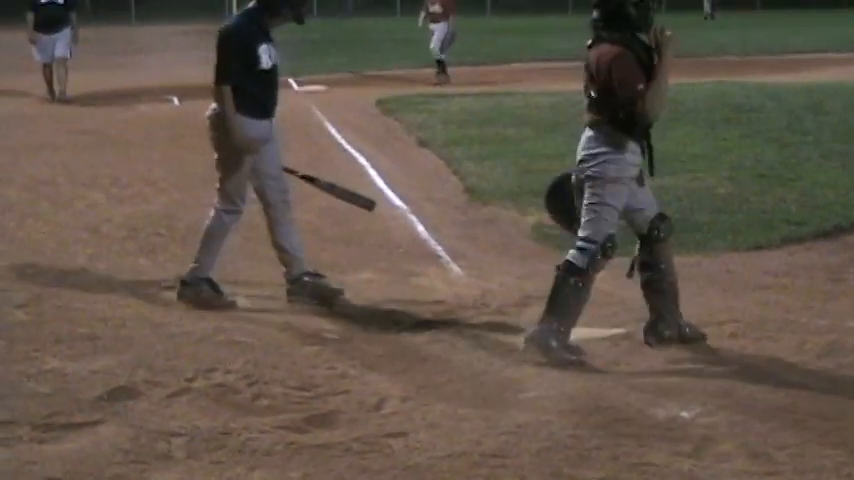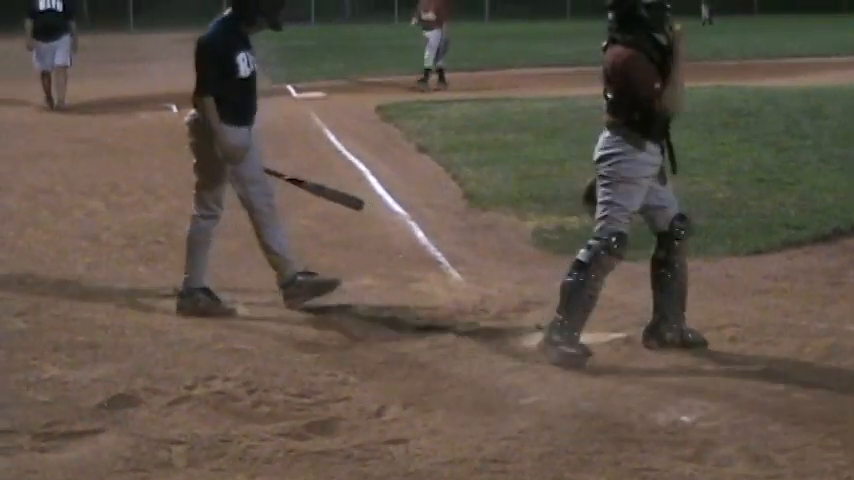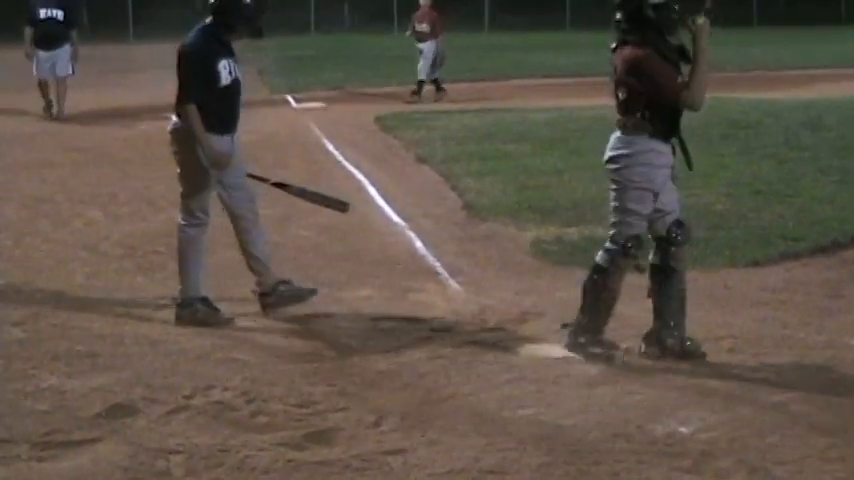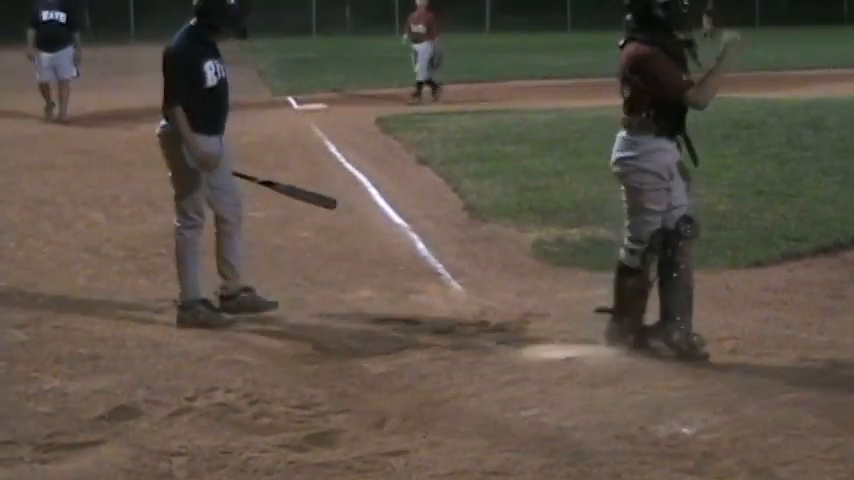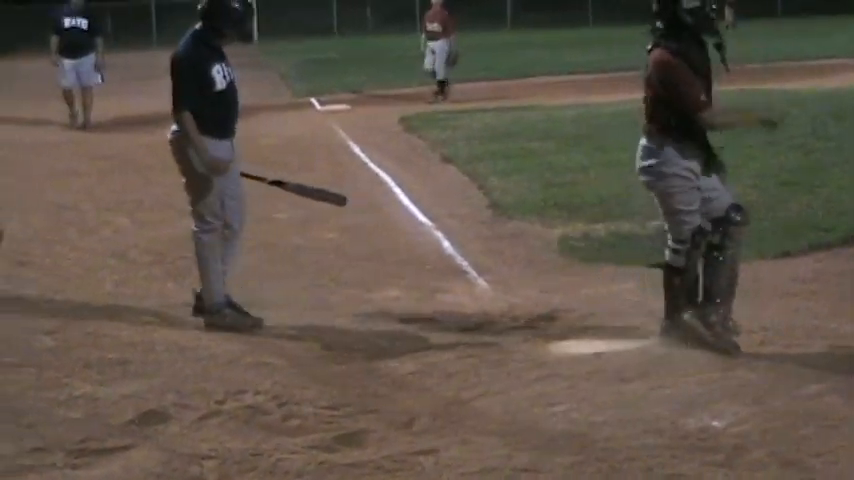
dt=0.1s
person 1, frame 1
left shoulder: (613, 49)
right shoulder: (617, 55)
right elbow: (649, 111)
left wrist: (581, 167)
right wrist: (665, 58)
left hip: (623, 153)
right hip: (611, 154)
left knee: (656, 231)
right knee: (593, 245)
left ankle: (665, 323)
right ankle: (550, 334)
person 1, frame 2
left shoulder: (639, 48)
right shoulder: (630, 55)
right elbow: (668, 107)
right wrist: (679, 55)
left hip: (645, 154)
right hip: (628, 154)
left knee: (674, 230)
right knee: (606, 243)
left ankle: (667, 325)
right ankle: (562, 331)
person 1, frame 3
left shoulder: (647, 49)
right shoulder: (641, 55)
right elbow: (692, 100)
right wrist: (702, 48)
left hip: (654, 153)
right hip: (636, 153)
left knee: (673, 238)
right knee: (624, 243)
left ankle: (667, 333)
right ankle: (585, 331)
person 1, frame 4
left shoulder: (656, 47)
right shoulder: (645, 53)
right elbow: (697, 99)
right wrist: (725, 55)
left hip: (661, 150)
right hip: (644, 152)
left knee: (680, 235)
right knee: (643, 240)
left ankle: (674, 328)
right ankle: (625, 325)
person 1, frame 5
left shoulder: (688, 50)
right shoulder: (668, 61)
right elbow: (708, 115)
right wrist: (755, 119)
left hip: (689, 154)
right hip: (665, 157)
left knee: (730, 219)
right knee: (688, 238)
left ankle: (711, 311)
right ankle: (679, 321)
person 2, frame 1
left shoulder: (259, 30)
right shoulder: (237, 31)
right elbow: (223, 84)
right wrist: (235, 131)
left hip: (262, 125)
right hip: (238, 126)
left knee: (278, 200)
right knee: (231, 205)
left ankle: (298, 277)
right ankle: (195, 281)
person 2, frame 2
left shoulder: (239, 36)
right shoulder: (215, 40)
right elbow: (206, 94)
right wrist: (220, 140)
left hip: (242, 131)
right hip: (218, 133)
left knee: (262, 204)
right knee: (209, 211)
left ankle: (292, 279)
right ankle: (192, 290)
person 2, frame 3
left shoulder: (223, 44)
right shoulder: (196, 48)
right elbow: (188, 104)
right wrist: (207, 150)
left hip: (225, 139)
right hip: (201, 141)
left knee: (246, 212)
right knee: (197, 220)
left ankle: (269, 287)
right ankle: (191, 303)
person 2, frame 4
left shoulder: (207, 45)
right shoulder: (181, 50)
right elbow: (174, 105)
right wrist: (195, 150)
left hip: (214, 140)
right hip: (189, 143)
left knee: (230, 213)
right knee: (191, 221)
left ankle: (233, 291)
right ankle: (191, 303)
person 2, frame 5
left shoulder: (212, 49)
right shoulder: (188, 55)
right elbow: (183, 111)
right wrist: (204, 155)
left hip: (223, 144)
right hip: (200, 146)
left knee: (232, 221)
right knee: (210, 225)
left ankle: (212, 295)
right ankle: (216, 307)
